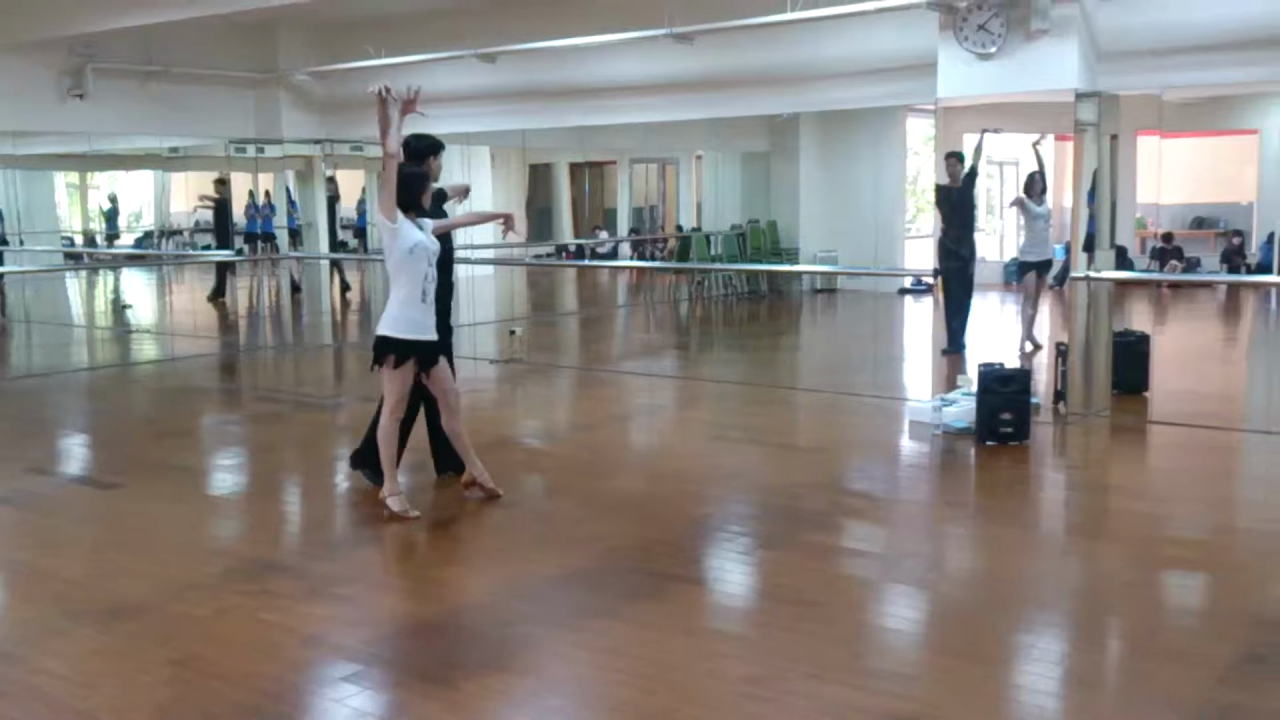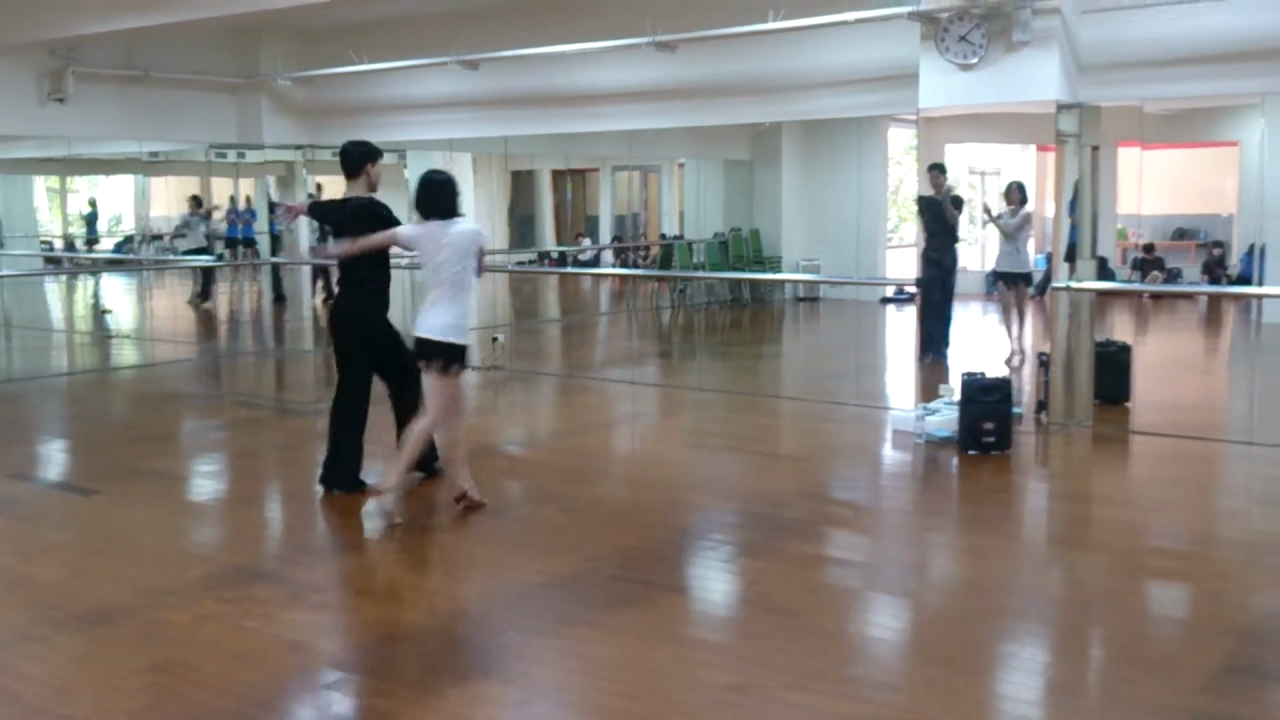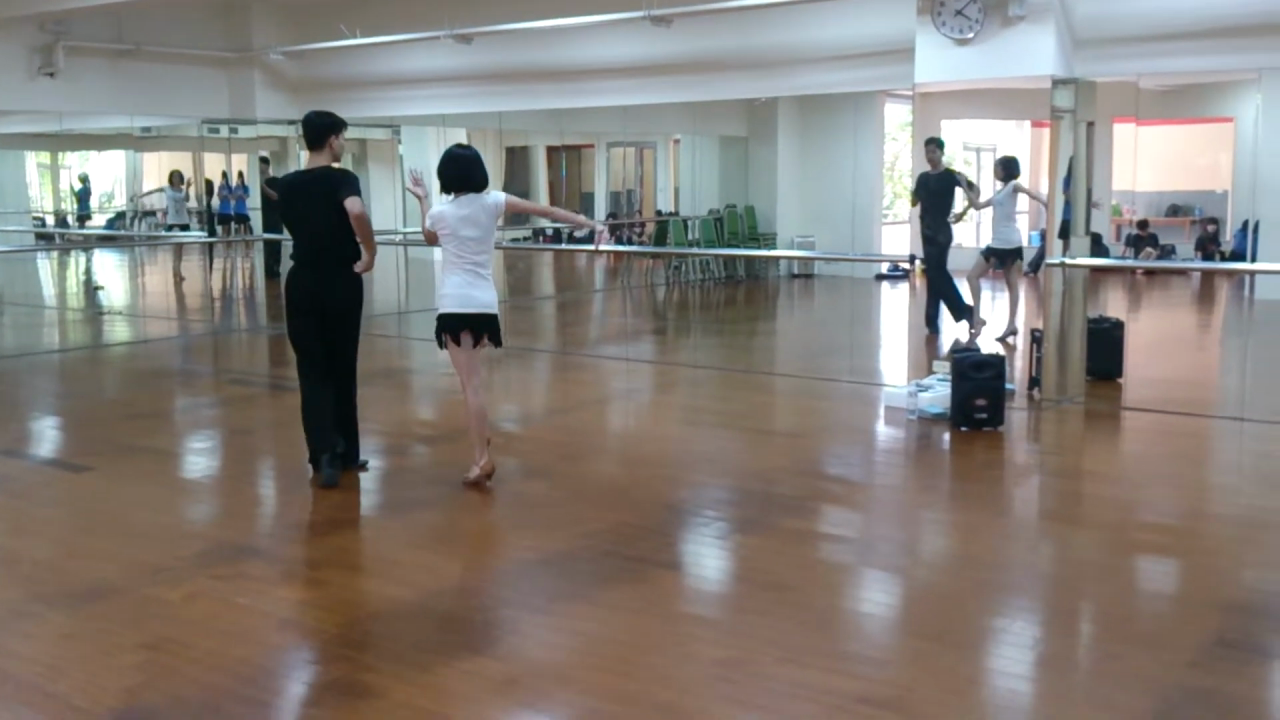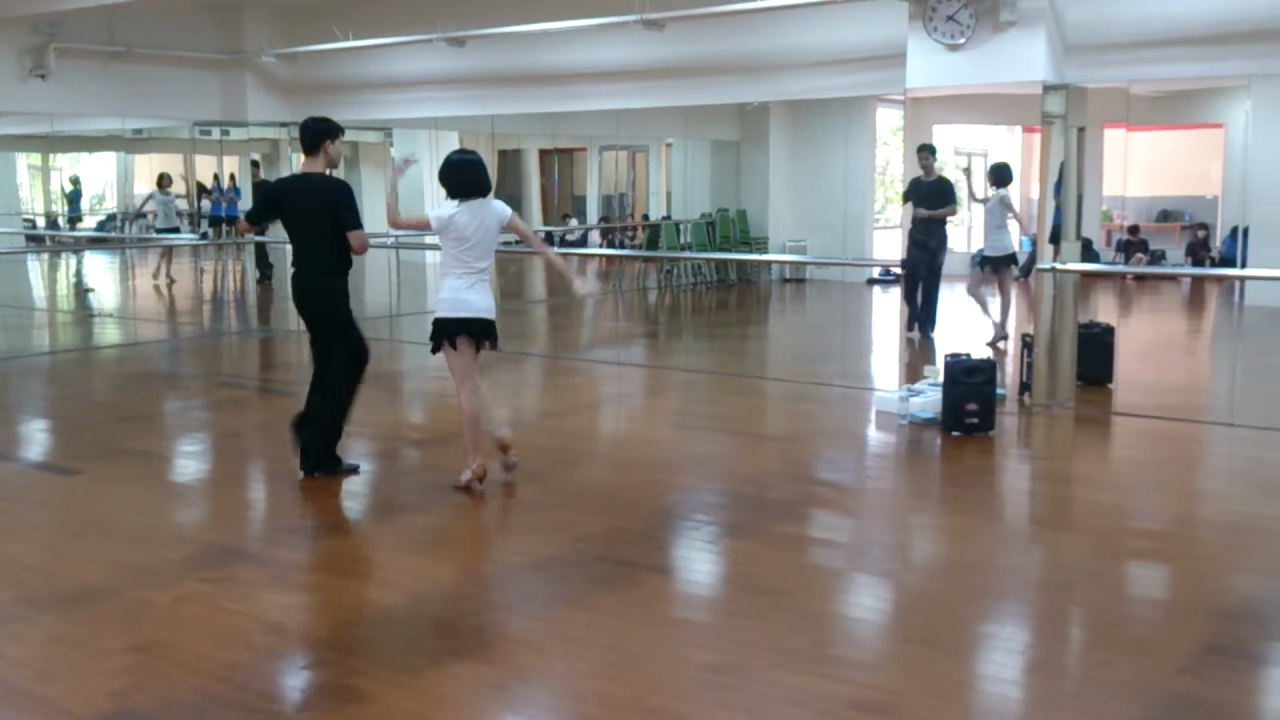
dt=1s
person 1, frame 1
left shoulder: (423, 227)
right shoulder: (390, 221)
left elbow: (460, 219)
right elbow: (391, 158)
left wrist: (499, 214)
right wrist: (397, 116)
left hip: (426, 333)
right hip: (398, 332)
left knee: (451, 400)
right knee: (394, 408)
left ankle: (473, 469)
right ankle: (390, 489)
person 1, frame 2
left shoulder: (416, 233)
right shoulder: (472, 232)
left elbow: (359, 245)
right elbow: (478, 269)
left wrist: (319, 252)
left hip: (428, 330)
right hip: (451, 333)
left knee: (453, 410)
right knee: (436, 414)
left ankle: (464, 485)
right ankle: (392, 482)
person 1, frame 3
left shoulder: (439, 213)
right shoulder: (493, 202)
right elbow: (548, 211)
left wrist: (422, 200)
right wrist: (591, 224)
left hip: (456, 304)
right hip: (485, 302)
left knee: (470, 382)
right knee: (471, 379)
left ankle: (482, 460)
right ankle: (481, 444)
person 1, frame 4
left shoulder: (445, 217)
right shoulder: (497, 211)
left elbow: (395, 221)
right elbow: (541, 246)
left wrist: (393, 179)
right wrist: (574, 278)
left hip: (452, 310)
right hip: (481, 309)
left knee: (467, 387)
right knee: (470, 383)
left ankle: (475, 465)
right ankle: (501, 436)
person 2, frame 1
left shoulder: (432, 198)
left elbow: (450, 191)
left wrist: (457, 190)
left hip: (437, 304)
right knee: (412, 383)
left ankle: (448, 461)
right ankle: (371, 458)
person 2, frame 2
left shoulder: (333, 210)
right shoulder: (373, 211)
left elbow: (311, 208)
left wrist: (300, 207)
left hip: (347, 310)
right hip: (366, 315)
left knee: (369, 385)
person 2, frame 3
left shoulder: (286, 185)
right shoulder: (342, 179)
right elbow: (357, 212)
right wrist: (370, 252)
left hip: (301, 283)
right hip: (340, 283)
left knee: (312, 369)
right knee: (341, 368)
left ankle: (326, 451)
right ankle: (340, 452)
person 2, frame 4
left shoulder: (281, 189)
right shoulder: (337, 189)
left elbow: (245, 226)
right elbow: (359, 245)
left wrist: (284, 218)
right wrist: (340, 234)
left hip: (307, 283)
right hip: (328, 287)
left knee: (354, 355)
right knee: (332, 369)
left ankle: (309, 428)
right ankle: (318, 457)
person 3, frame 1
left shoulder: (968, 183)
right shoulder: (941, 191)
left elbow: (977, 158)
left wrist: (983, 135)
left hip: (966, 243)
right hip: (949, 244)
left knee: (964, 293)
right knee: (952, 293)
left ankle: (957, 339)
right ankle: (955, 340)
person 3, frame 2
left shoulder: (955, 200)
right shoulder: (924, 201)
left elbow: (954, 219)
left wrist: (946, 199)
left hip: (948, 253)
right hip: (931, 252)
left knee: (944, 302)
right knee: (928, 301)
left ankle: (940, 347)
right ankle: (928, 348)
person 3, frame 3
left shoulder: (950, 176)
right shoulder: (922, 178)
right elbow: (913, 202)
right wrist: (911, 189)
left hip: (941, 229)
right hip: (927, 229)
left knee: (935, 275)
right knee: (938, 274)
left ankle: (932, 321)
right ankle: (965, 313)
person 3, frame 4
left shoulder: (945, 184)
right shoulder: (915, 183)
left elbow: (952, 210)
right elbow: (901, 202)
left wrist: (928, 213)
left hip: (936, 235)
right hip: (917, 233)
left knee: (931, 280)
right knee: (912, 272)
left ankle: (926, 324)
right ankle: (913, 314)
person 4, frame 1
left shoulder: (1044, 200)
right shoulder: (1025, 202)
left elbow: (1042, 170)
right elbow: (1017, 201)
left wrist: (1036, 148)
right wrist: (1016, 202)
left hip: (1045, 255)
right hip: (1029, 255)
left knee: (1036, 297)
right knee: (1028, 296)
left ankle: (1030, 333)
right ankle: (1024, 337)
person 4, frame 2
left shoulder: (1026, 214)
right shoulder: (1006, 213)
left elbow: (1009, 232)
right elbow: (995, 220)
left wrist: (993, 220)
right wrist: (991, 216)
left hip: (1021, 267)
right hip: (1003, 266)
left knee: (1020, 308)
right knee: (1006, 308)
left ankle: (1019, 341)
right ankle: (1013, 347)
person 4, frame 3
left shoulder: (1013, 186)
right shoulder: (999, 193)
left elbow: (1030, 193)
right elbow: (977, 205)
left wrist: (1045, 203)
right wrist: (965, 186)
left hip: (1007, 243)
right hip: (1000, 243)
left knee: (973, 276)
right knee: (1012, 284)
left ankle: (977, 317)
right ankle: (1011, 325)
person 4, frame 4
left shoulder: (1003, 195)
right shoulder: (996, 196)
left elbow: (1015, 213)
right elbow: (975, 199)
left wrist: (1022, 225)
right wrist: (968, 179)
left hip: (996, 251)
right hip: (1004, 250)
left knee: (973, 287)
right knee: (1005, 291)
left ankle: (995, 323)
right ankle: (1001, 328)
